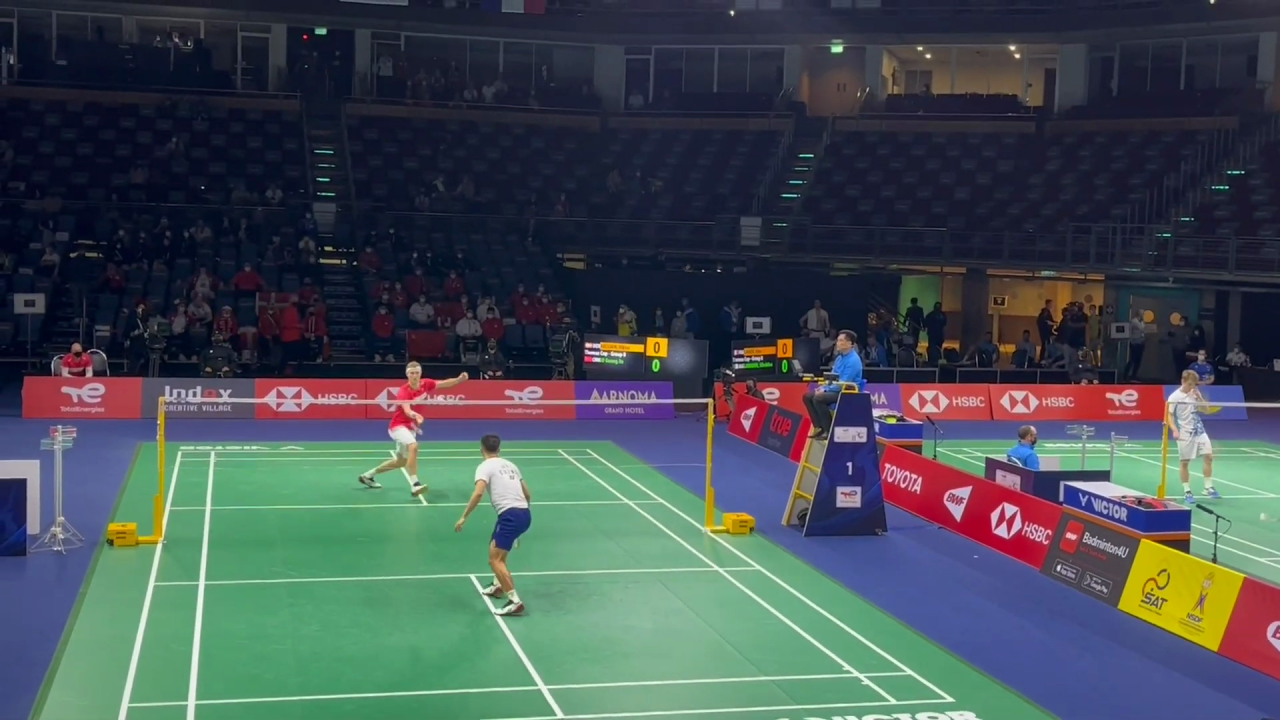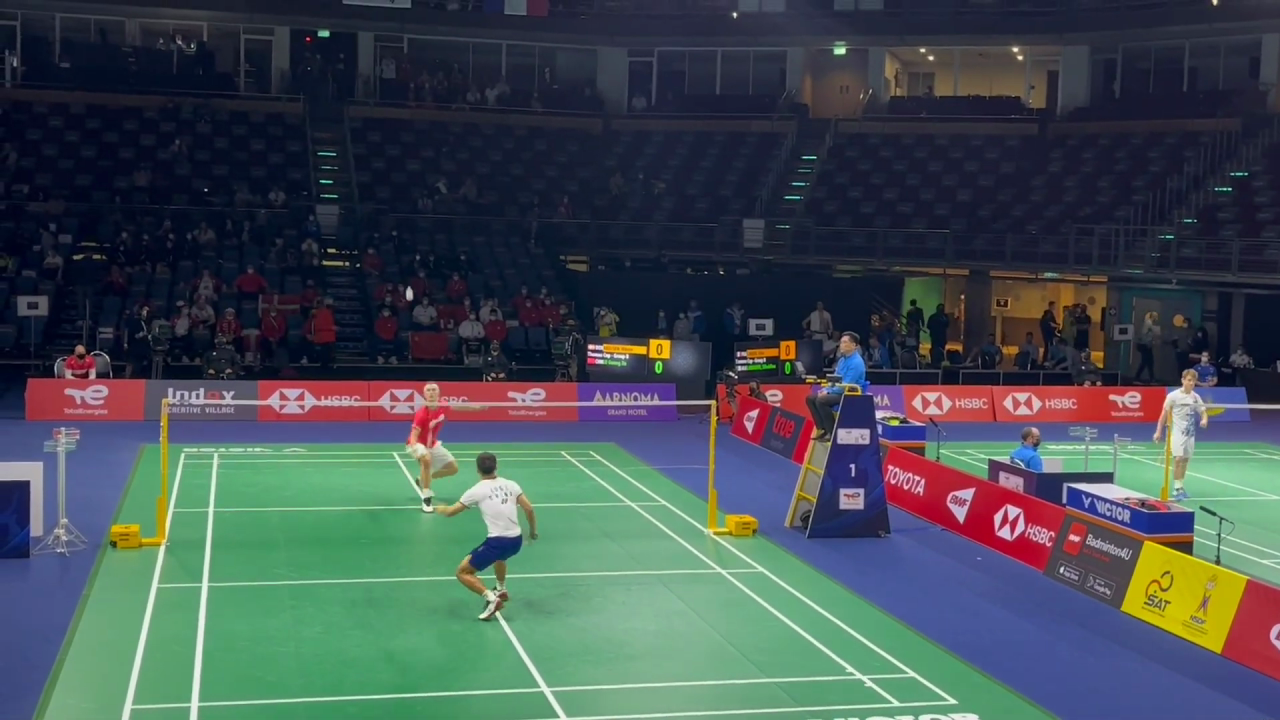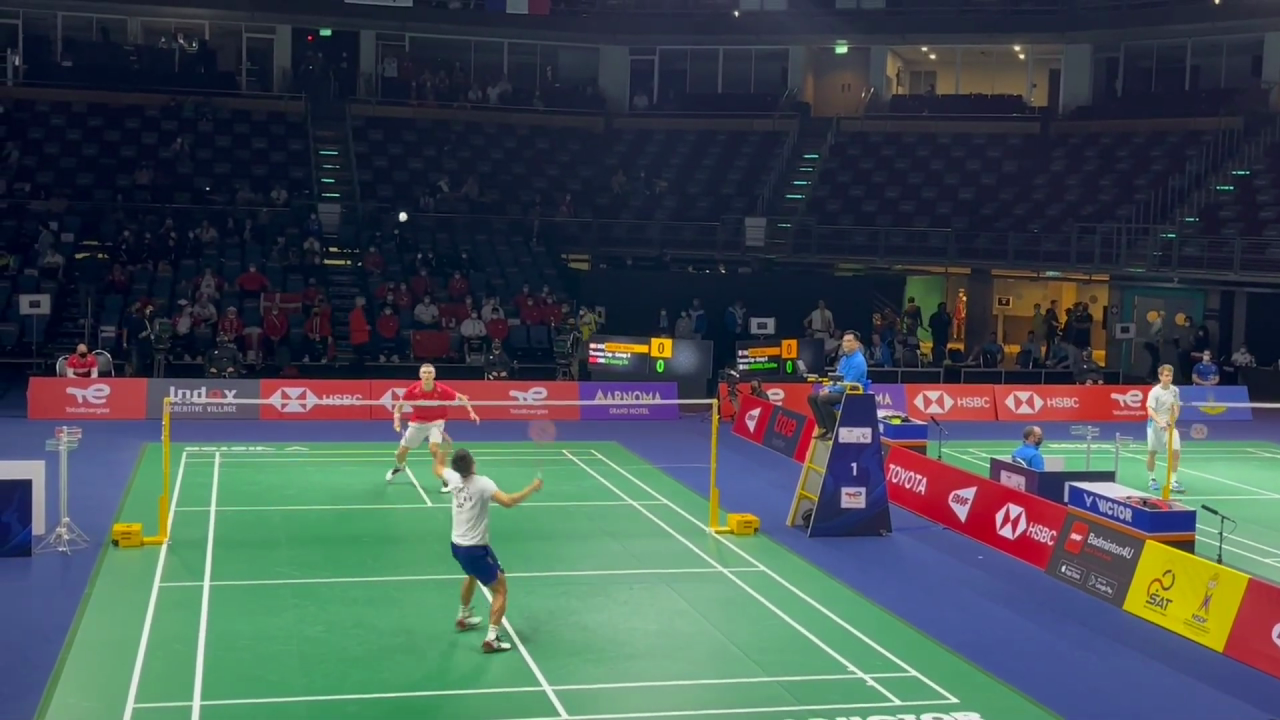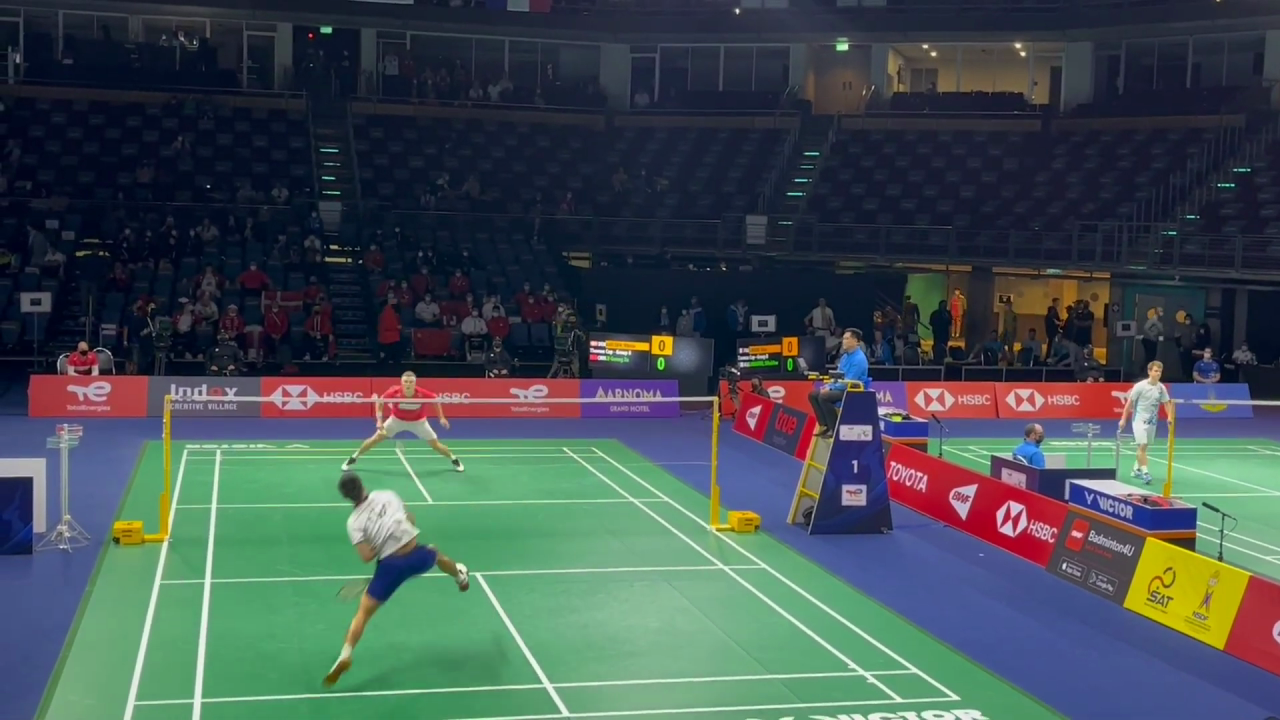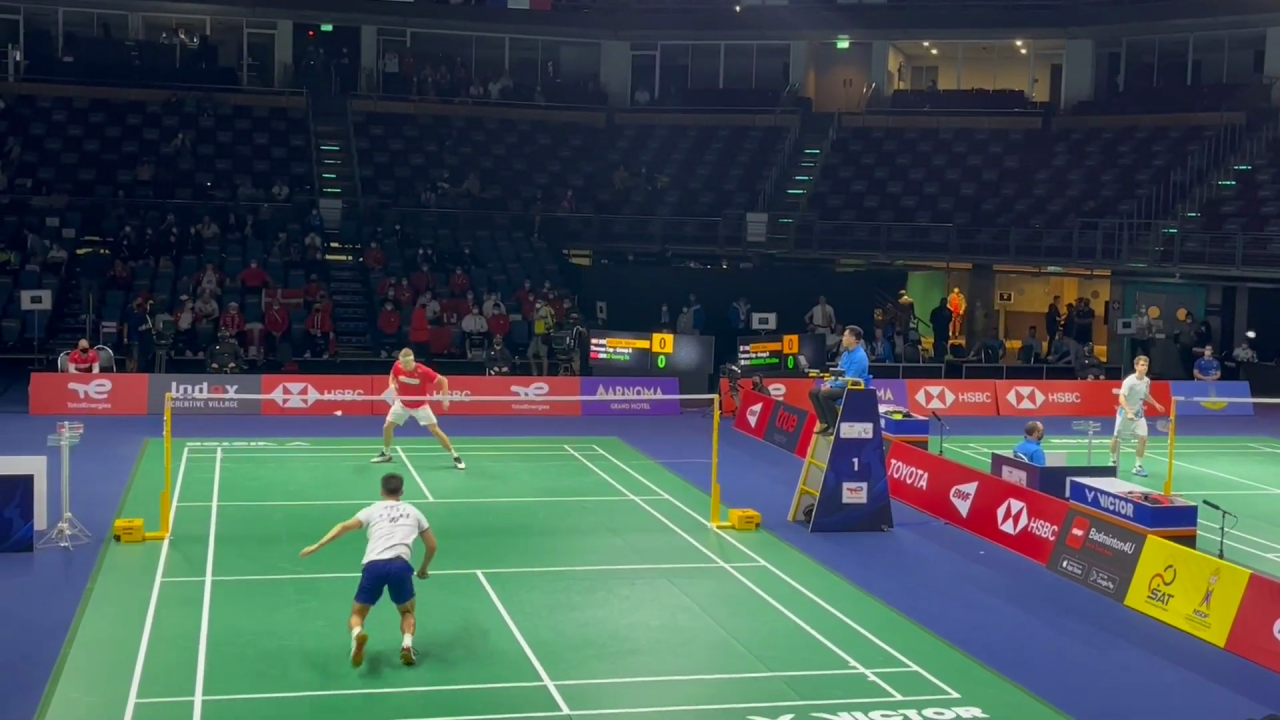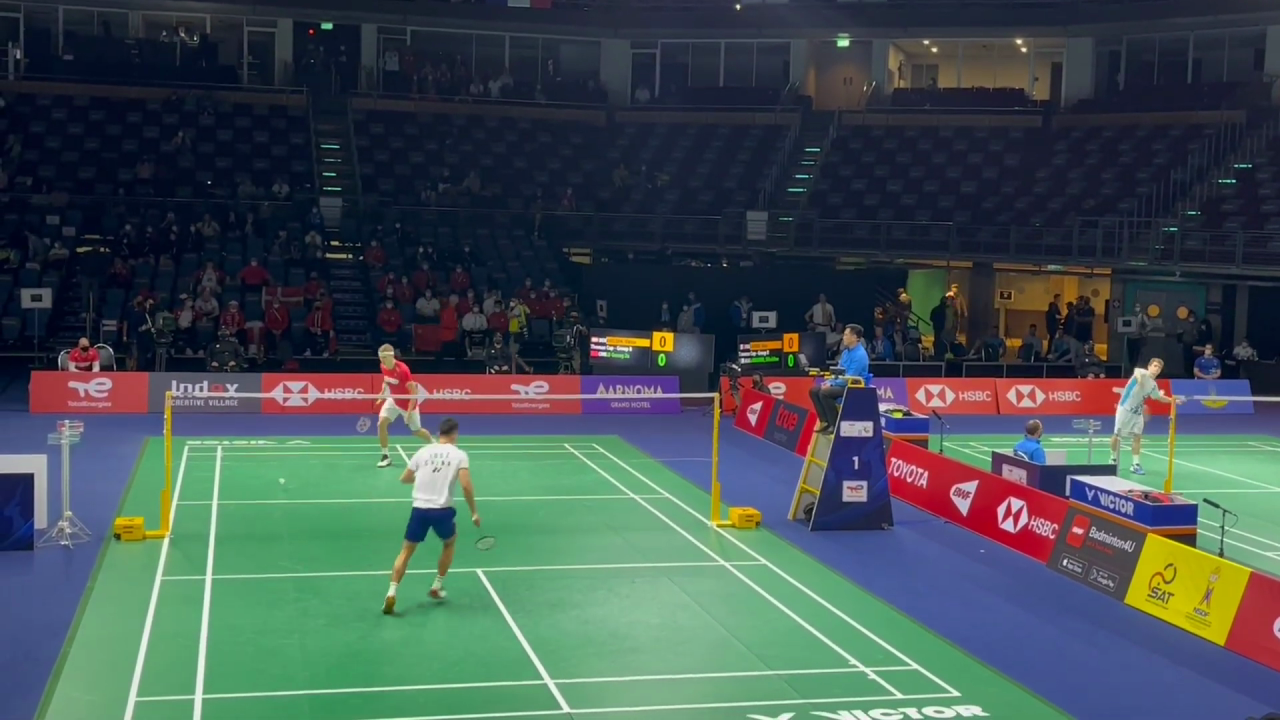
dt=0.5s
person 1, frame 1
left shoulder: (485, 467)
right shoulder: (510, 465)
left elbow: (478, 493)
right elbow: (527, 494)
left wrist: (464, 517)
left hip: (510, 515)
right hip: (525, 514)
left knee: (494, 559)
right knee: (499, 549)
left ankle: (515, 602)
right ankle: (499, 586)
person 1, frame 2
left shoulder: (476, 490)
right shoulder: (511, 484)
left elbow: (451, 512)
right elbow: (529, 509)
left wrist: (441, 510)
right wrist: (533, 530)
left hip: (498, 541)
right hip: (516, 541)
left knee: (462, 572)
right knee: (498, 558)
left ankle: (492, 600)
right ankle: (501, 591)
person 1, frame 3
left shoulder: (453, 477)
right shoulder: (482, 483)
left elbow: (438, 467)
right elbow: (507, 501)
left wrist: (444, 447)
right wrist: (532, 488)
left hip: (457, 546)
right hip: (474, 549)
left knee: (473, 575)
right knee: (500, 590)
left ankle: (463, 617)
right ankle: (491, 639)
person 1, frame 4
left shoulder: (354, 521)
right shoulder: (387, 496)
left elbow: (366, 556)
right elbow: (411, 520)
left hip: (391, 566)
right hip: (416, 556)
left knee: (363, 613)
right knee: (434, 554)
left ankle: (344, 659)
right ankle: (460, 575)
person 1, frame 5
left shoulder: (372, 510)
right shoulder: (415, 512)
left elbow: (345, 527)
right elbow: (432, 545)
left wrist: (317, 546)
right wrist: (423, 568)
left hip: (373, 566)
right hip: (400, 566)
left knee: (356, 615)
right knee: (408, 612)
left ankle: (358, 635)
right ankle: (407, 646)
person 1, frame 6
left shoulder: (423, 452)
right shoulder: (459, 455)
left elbow: (405, 478)
right elbow: (466, 486)
right wrist: (474, 513)
left hip: (419, 510)
right hip: (442, 511)
left knee: (406, 553)
right knee: (449, 544)
left ankle: (392, 594)
right ankle: (437, 586)
